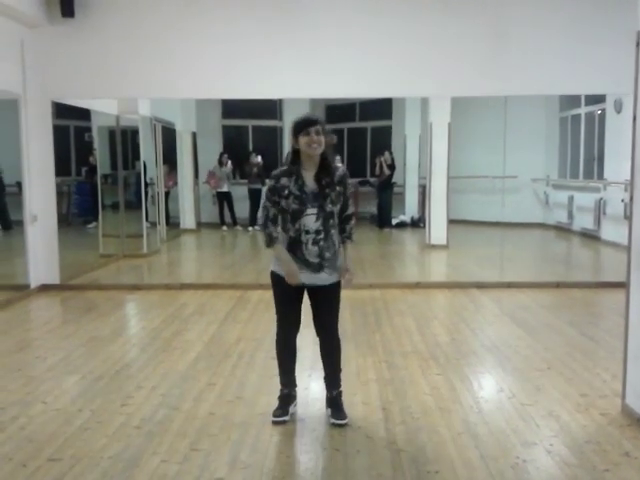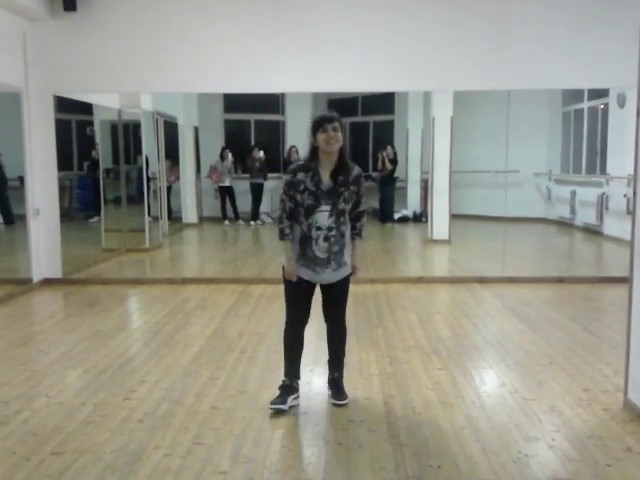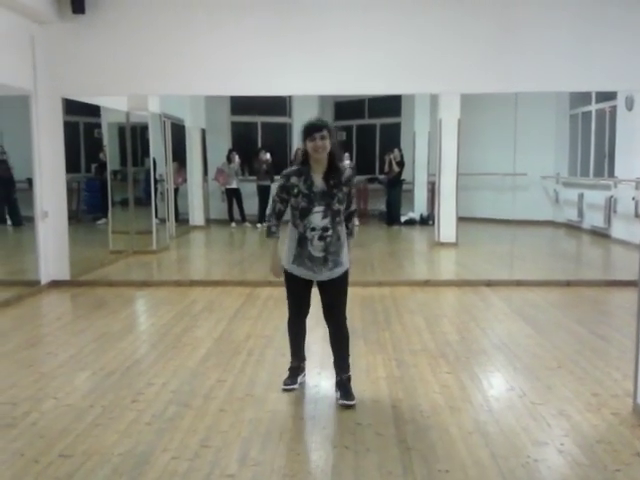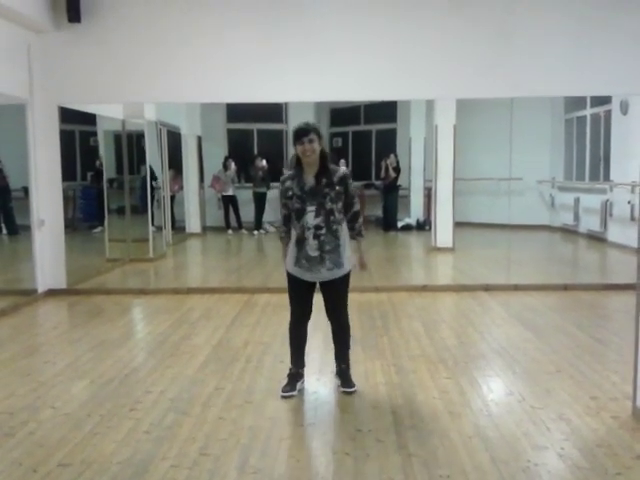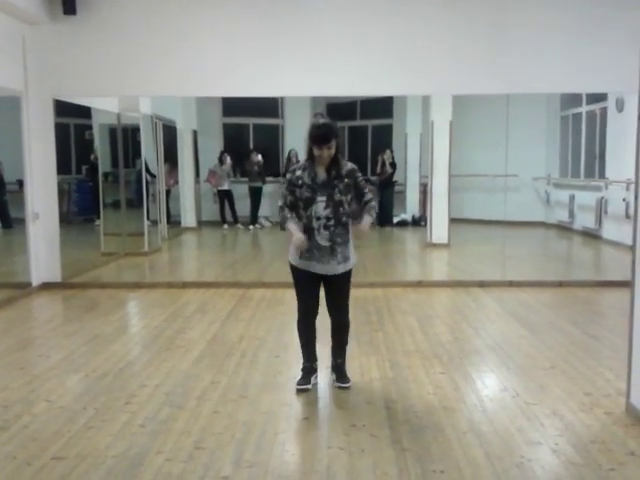
dt=0.5s
person 1, frame 1
left shoulder: (338, 176)
right shoulder: (280, 178)
left elbow: (347, 218)
right elbow: (268, 223)
left wrist: (345, 257)
right wrist: (286, 260)
left hip: (327, 269)
right hip: (288, 269)
left knee: (329, 332)
right knee: (286, 332)
left ankle: (334, 397)
right ankle: (287, 395)
person 1, frame 2
left shoulder: (354, 175)
right shoulder: (297, 173)
left elbow: (358, 216)
right elbow: (285, 217)
left wrist: (354, 254)
right wrist: (289, 259)
left hip: (337, 264)
right hip: (300, 262)
left knee: (336, 322)
right knee: (295, 323)
left ankle: (336, 380)
right ankle: (290, 387)
person 1, frame 3
left shoulder: (345, 176)
right shoulder: (290, 177)
left elbow: (349, 216)
right elbow: (274, 216)
left wrist: (348, 248)
right wrist: (274, 256)
left hip: (334, 262)
right hip: (297, 261)
left knee: (337, 320)
right knee: (297, 317)
left ankle: (343, 381)
right ankle: (297, 367)
person 1, frame 4
left shoulder: (340, 177)
right shoulder: (287, 182)
left elbow: (354, 215)
right elbow: (285, 222)
left wrist: (360, 250)
right wrist: (285, 254)
left hip: (335, 262)
right hip: (299, 264)
left knee: (339, 318)
right knee: (298, 319)
left ankle: (343, 371)
right ankle: (296, 374)
person 1, frame 5
left shoulder: (349, 172)
right shoulder: (297, 173)
left elbow: (368, 202)
right elbow: (287, 208)
left wrist: (365, 220)
right wrist: (294, 231)
left hip: (339, 257)
right hip: (305, 257)
left knee: (340, 314)
right knee: (306, 314)
left ankle: (339, 366)
right ankle: (309, 368)
